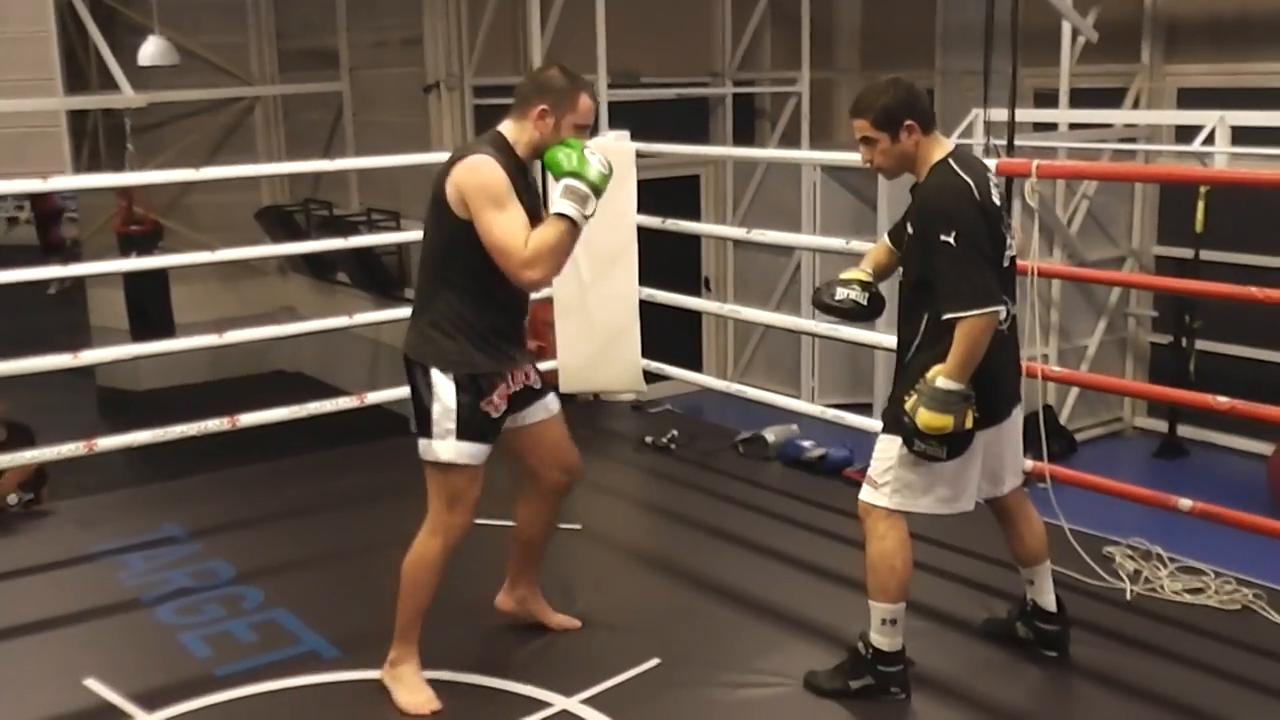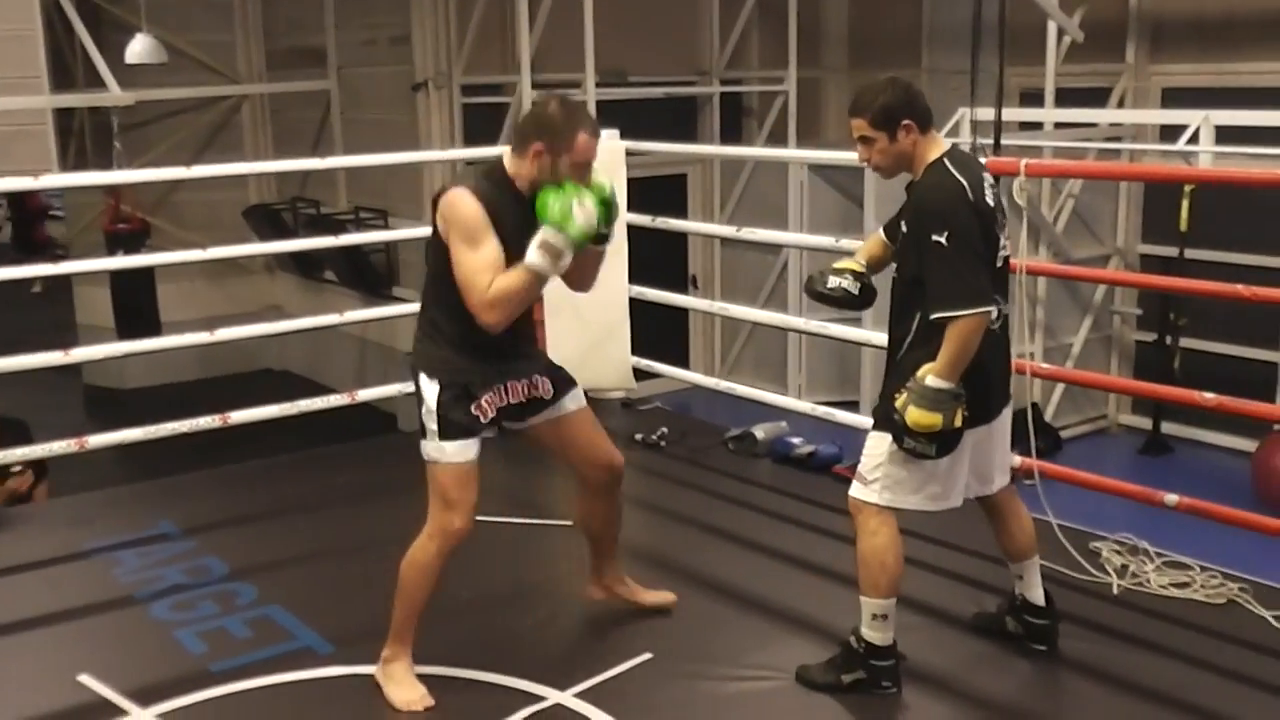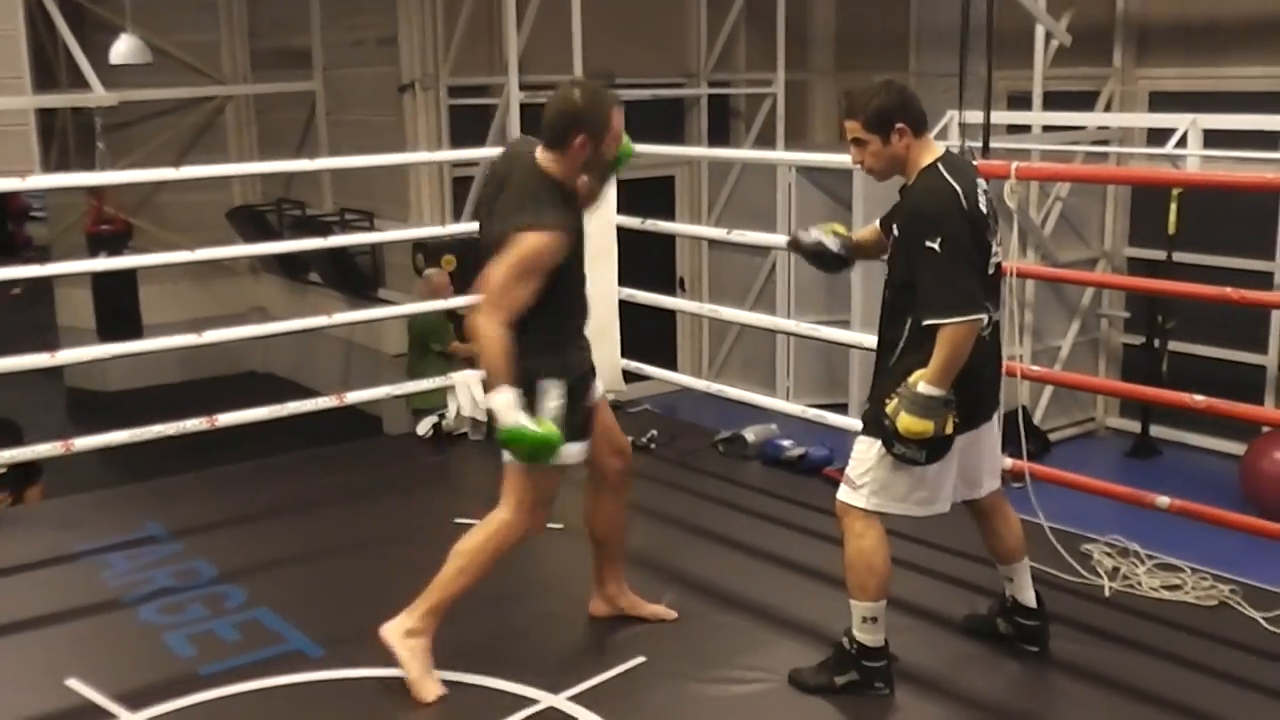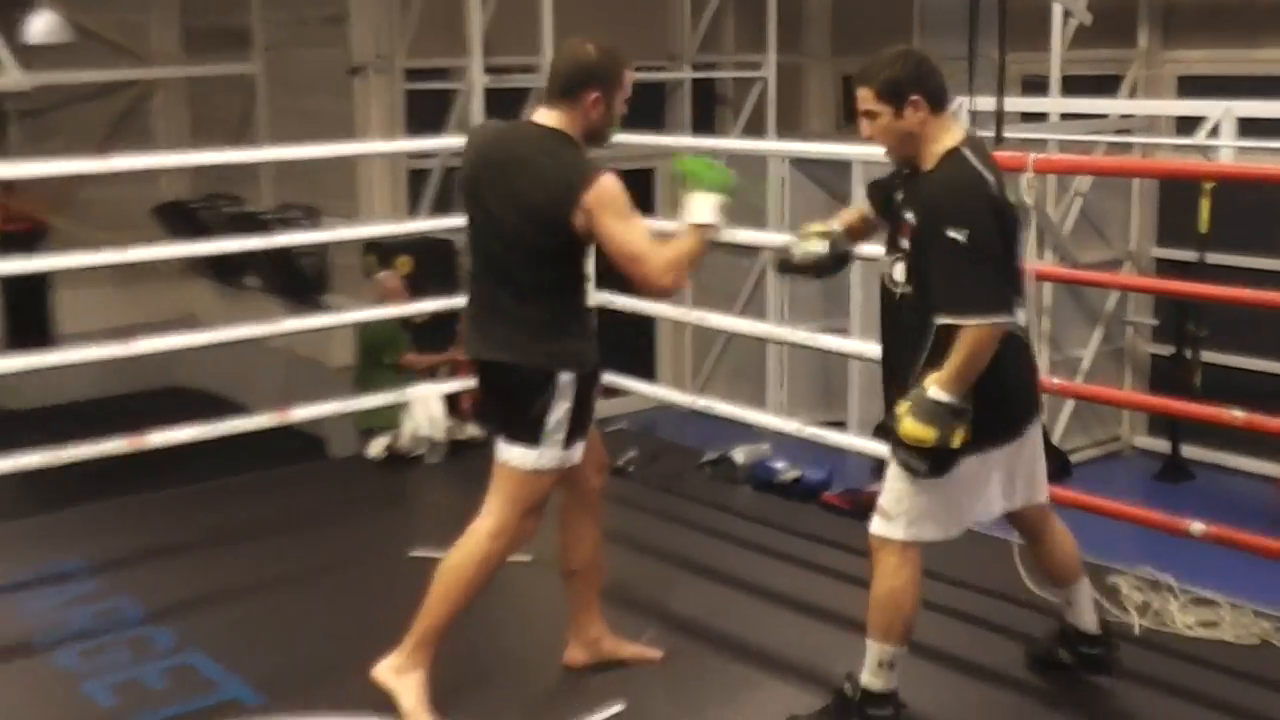
dt=0.2s
person 1, frame 1
left shoulder: (516, 168)
right shoulder: (481, 169)
left elbow: (539, 260)
right elbow: (530, 269)
left wrist: (573, 196)
right wrist: (573, 196)
left hip: (502, 355)
right hip: (452, 364)
left knee: (558, 471)
right knee: (451, 518)
left ankle: (520, 591)
right ankle: (402, 659)
person 1, frame 2
left shoulder: (547, 196)
right shoulder: (466, 203)
left elbow: (579, 280)
right elbow: (490, 311)
left wrist: (596, 231)
right wrist: (546, 246)
left hip: (519, 361)
right hip: (457, 372)
left knee: (603, 466)
right knee: (451, 522)
left ankle: (608, 580)
right ankle: (395, 657)
person 1, frame 3
left shoulder: (520, 157)
right shoulder: (543, 227)
right elbow: (487, 316)
left wrist: (600, 176)
right wrist: (508, 402)
left hip: (556, 353)
right hip: (542, 370)
left knee: (614, 459)
right knee: (522, 513)
left ankle: (610, 591)
person 1, frame 4
left shoulder: (485, 142)
right shoulder: (587, 183)
right elbow: (659, 276)
right wrist: (705, 210)
left hip: (497, 347)
right hip: (547, 361)
left knee: (588, 476)
right knee: (508, 515)
left ankle: (588, 634)
right ankle: (409, 660)
person 2, frame 1
left shoulder: (946, 195)
right shoulder: (962, 174)
left elbow: (980, 307)
right elbow: (903, 240)
left wrist: (947, 388)
right wrist: (864, 273)
left hip: (953, 381)
right hip: (993, 379)
left knee: (879, 508)
right knee: (1007, 493)
left ankle: (884, 661)
right ankle: (1045, 618)
person 2, frame 2
left shoulder: (941, 195)
right shoulder: (961, 173)
left elbow: (972, 308)
right elbow: (898, 234)
left wrist: (937, 386)
right wrist: (859, 262)
left hip: (947, 379)
right hip: (984, 378)
left knee: (870, 504)
right knee: (995, 490)
left ankle: (875, 655)
right ankle: (1033, 612)
person 2, frame 3
left shoulder: (934, 202)
right shoulder: (954, 177)
left elbow: (963, 315)
right elbow: (892, 231)
left wrist: (929, 393)
right wrist: (843, 242)
left hip: (933, 383)
right hip: (974, 383)
left knee: (857, 507)
right knee: (984, 494)
left ankle: (867, 656)
right ankle: (1024, 613)
person 2, frame 4
left shoulder: (961, 189)
right shoulder: (926, 171)
left elbow: (987, 316)
right elbow: (881, 206)
left wrist: (941, 396)
right wrist: (832, 234)
left hip: (974, 394)
right hip: (1007, 390)
left knee: (893, 536)
right knee: (1030, 508)
right ankle: (1085, 634)
